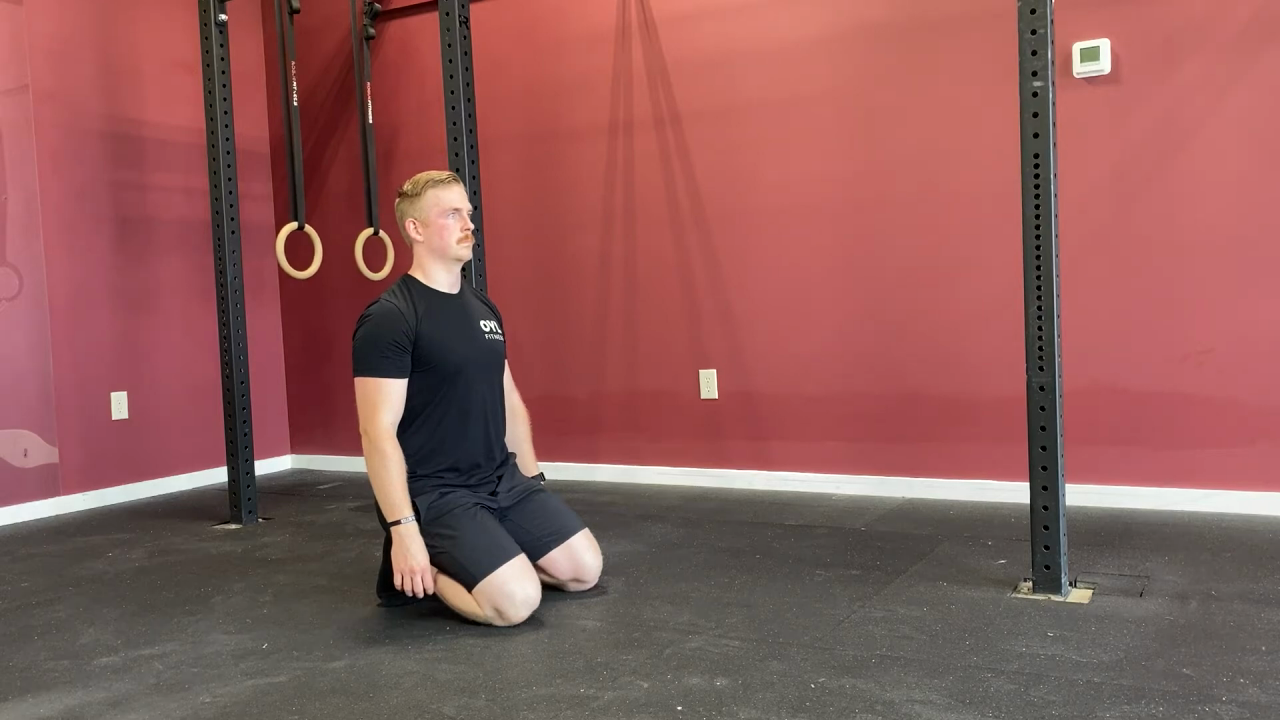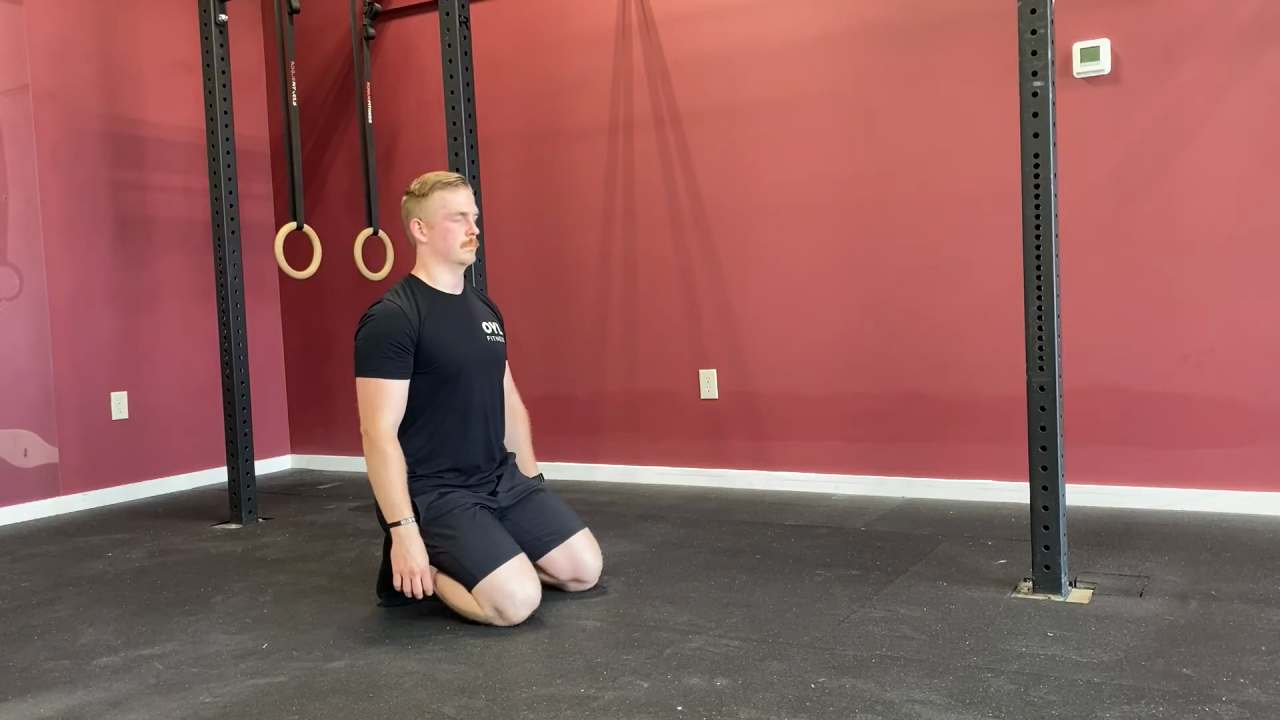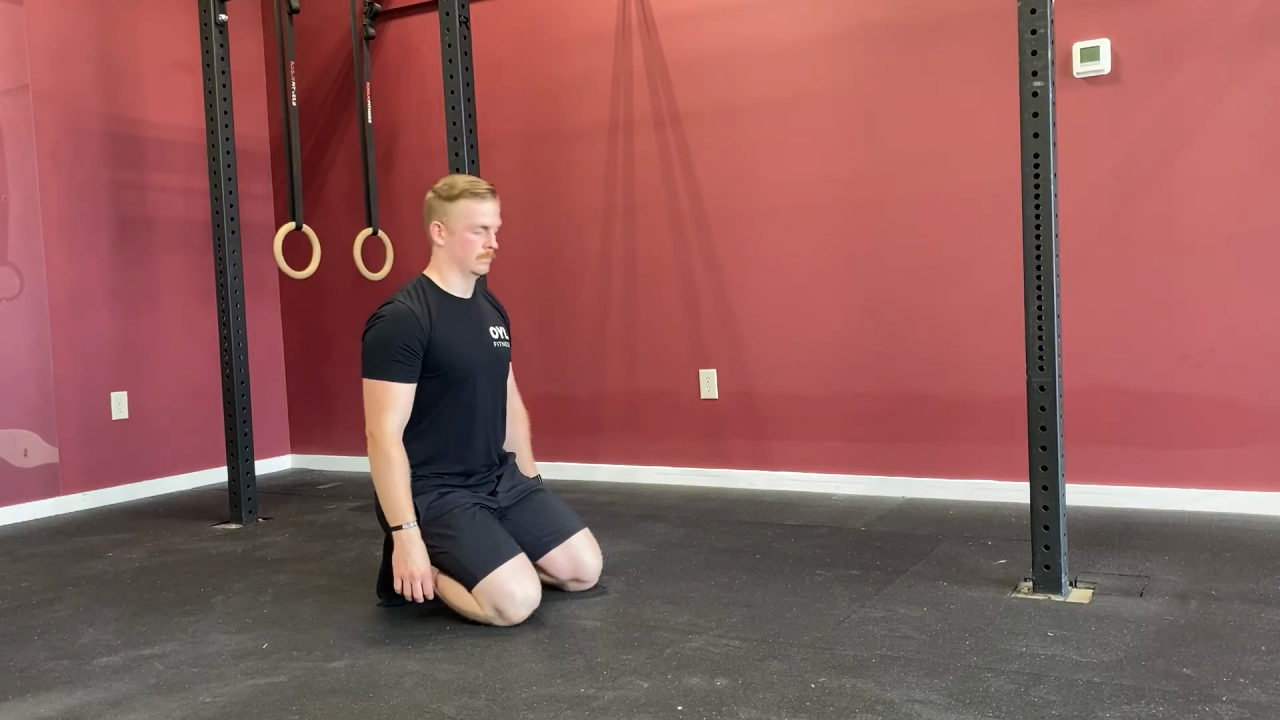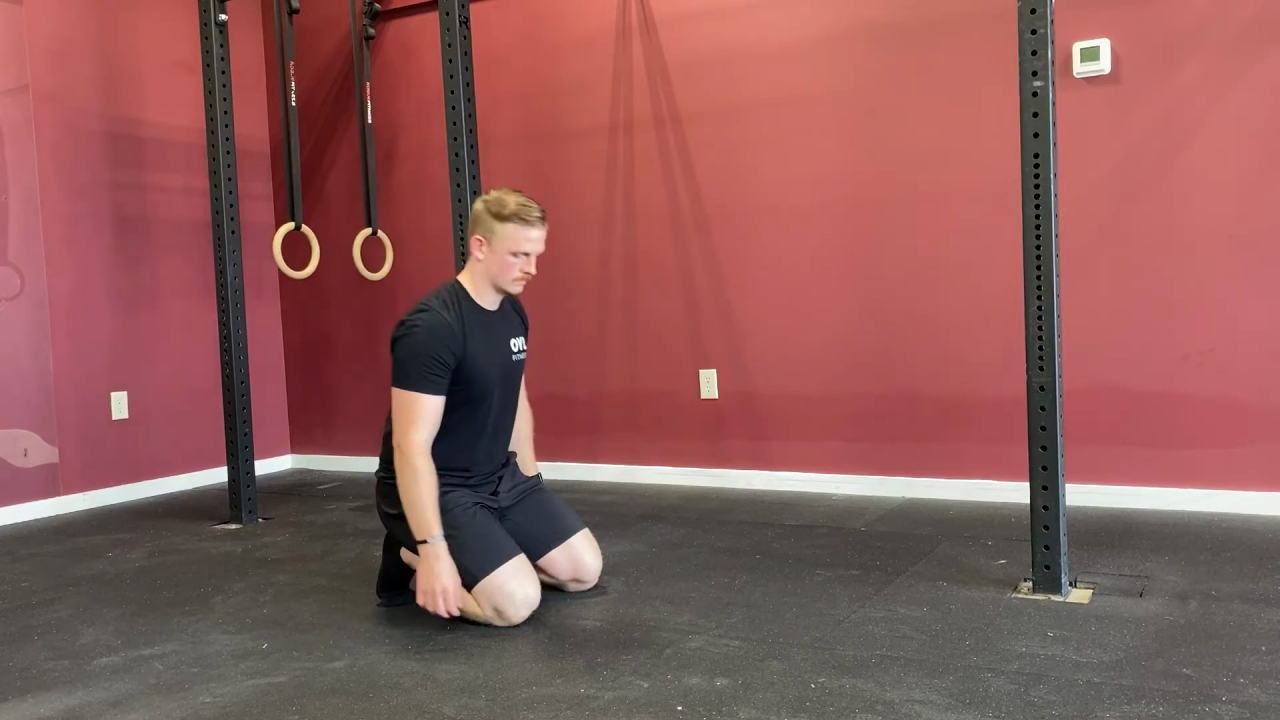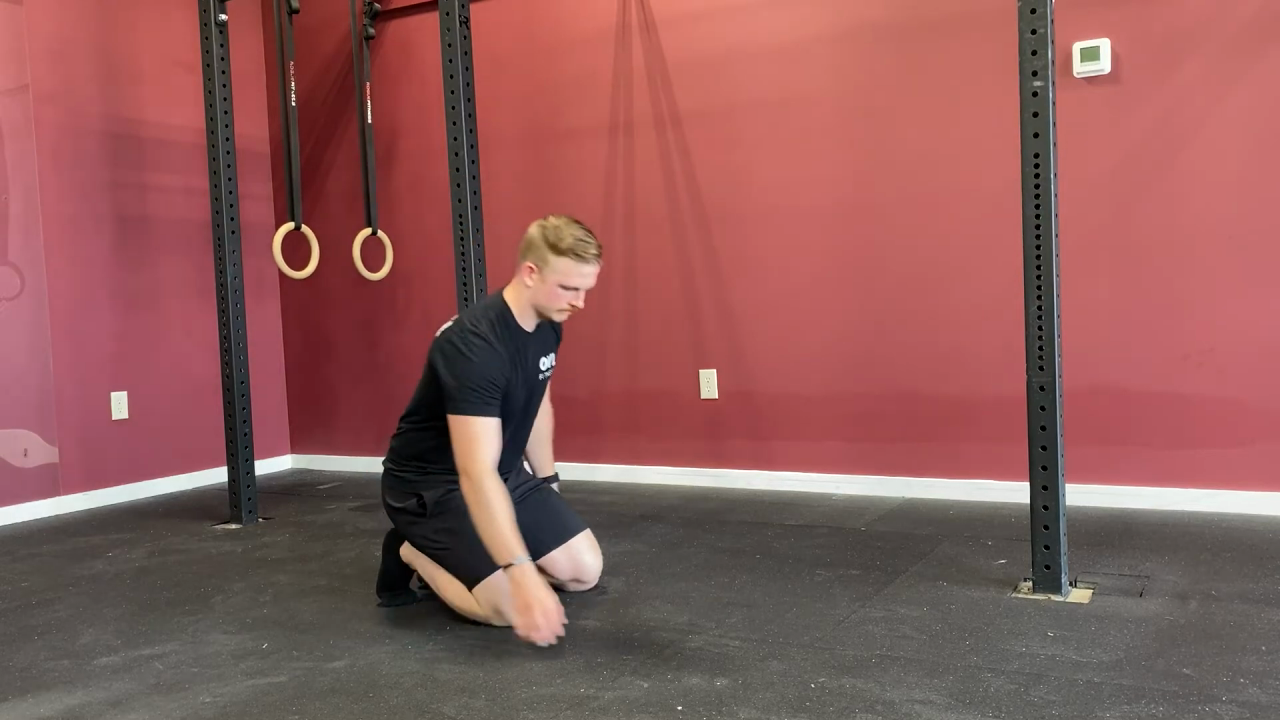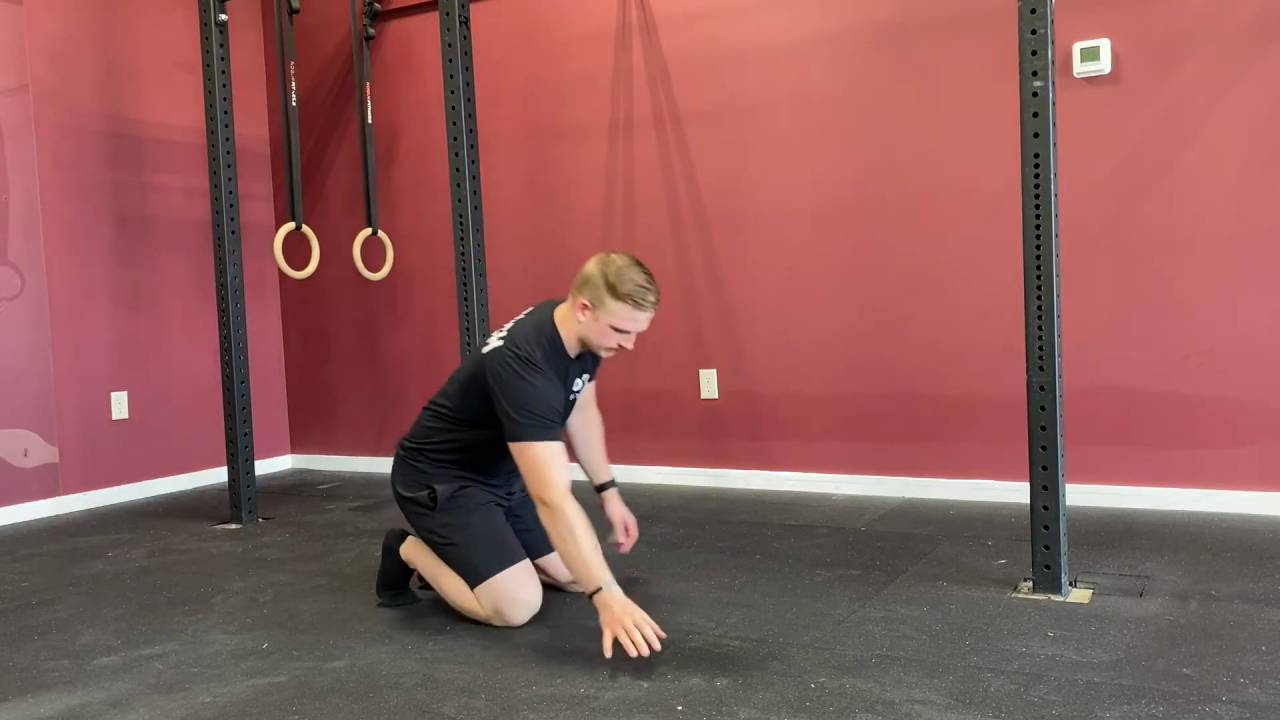
dt=0.2s
person 1, frame 1
left shoulder: (482, 306)
right shoulder: (390, 318)
right elbow: (378, 432)
left wrist: (534, 481)
right wrist: (403, 530)
left hip: (502, 478)
right hip: (434, 492)
left knee: (584, 569)
right knee: (516, 601)
left ankle: (466, 556)
right ankle: (414, 566)
person 1, frame 2
left shoulder: (483, 306)
right shoulder: (392, 318)
right elbow: (378, 433)
left wrist: (533, 482)
right wrist: (403, 531)
left hip: (500, 477)
right hip: (433, 491)
left knee: (584, 569)
right knee: (516, 601)
left ankle: (454, 556)
right ankle: (416, 565)
person 1, frame 3
left shoulder: (490, 307)
right shoulder: (402, 319)
right elbow: (383, 434)
left wrist: (531, 483)
right wrist: (405, 534)
left hip: (499, 477)
right hip: (432, 491)
left knee: (583, 569)
right knee: (516, 600)
left ankle: (465, 554)
right ankle: (413, 566)
person 1, frame 4
left shoulder: (513, 313)
right shoulder: (432, 327)
right elbow: (410, 449)
left wrist: (532, 488)
right wrist: (432, 549)
left hip: (500, 478)
right hip: (437, 489)
left knee: (583, 569)
right knee: (515, 600)
right ankle: (412, 556)
person 1, frame 5
left shoulder: (547, 323)
right shoulder: (474, 344)
right elbow: (476, 474)
left wrist: (547, 488)
right wrist: (520, 574)
left hip: (503, 475)
right hip: (433, 485)
left knee: (585, 569)
right knee: (513, 602)
left ankle: (477, 544)
right ankle: (411, 555)
person 1, frame 6
left shoulder: (580, 332)
right shoulder: (523, 365)
left elbow: (580, 414)
right elbow: (553, 498)
left wrist: (608, 492)
right wrist: (608, 598)
left hip: (502, 470)
right hip: (441, 478)
left knee: (578, 574)
right knee: (516, 605)
left ankle: (473, 538)
right ankle: (412, 552)
